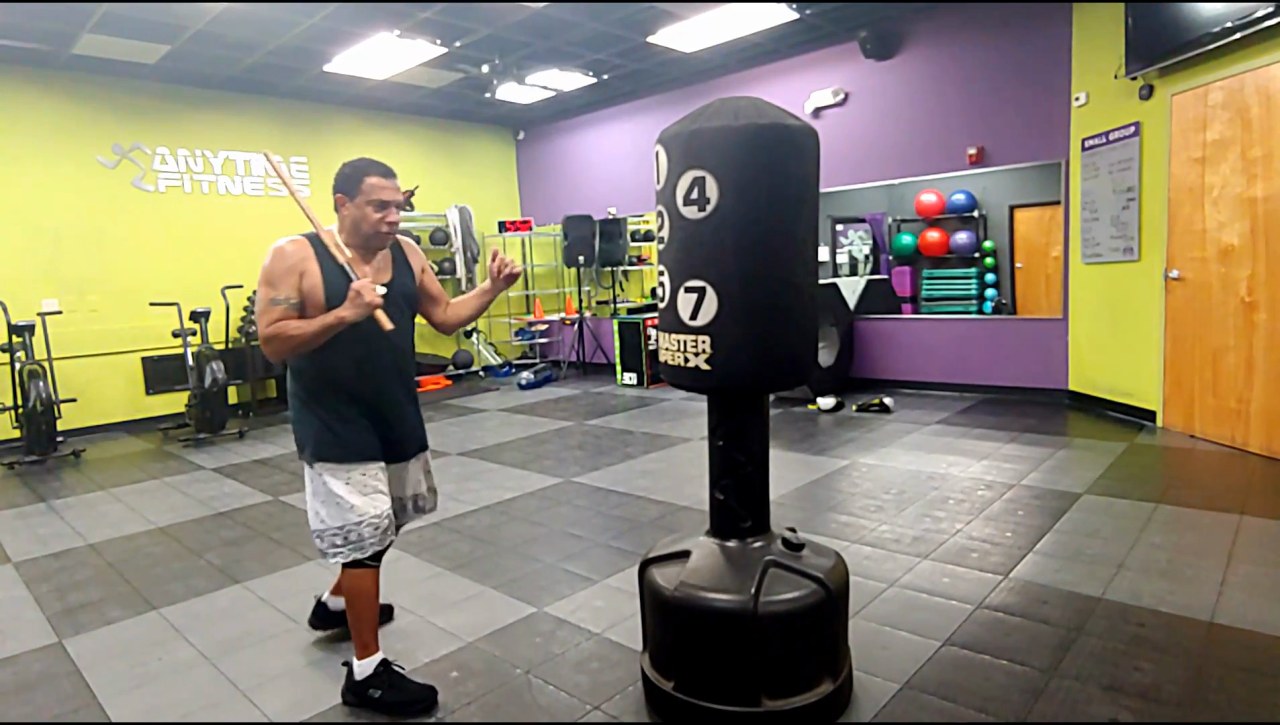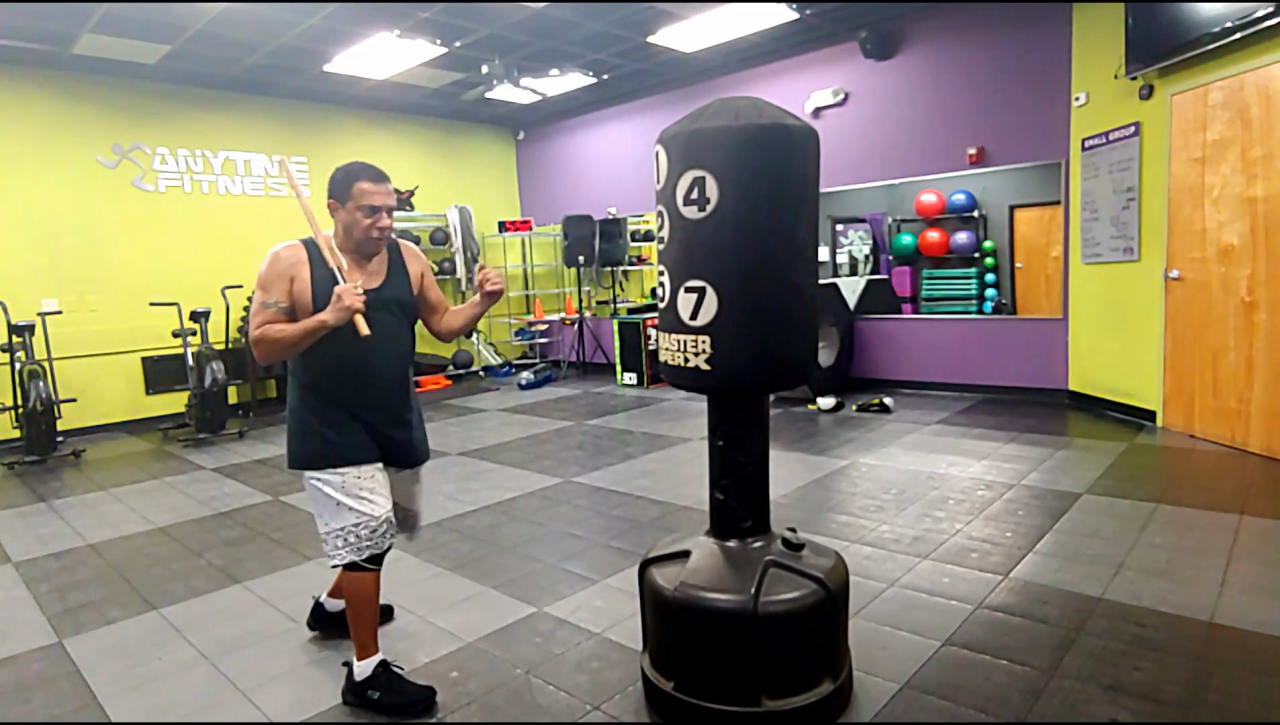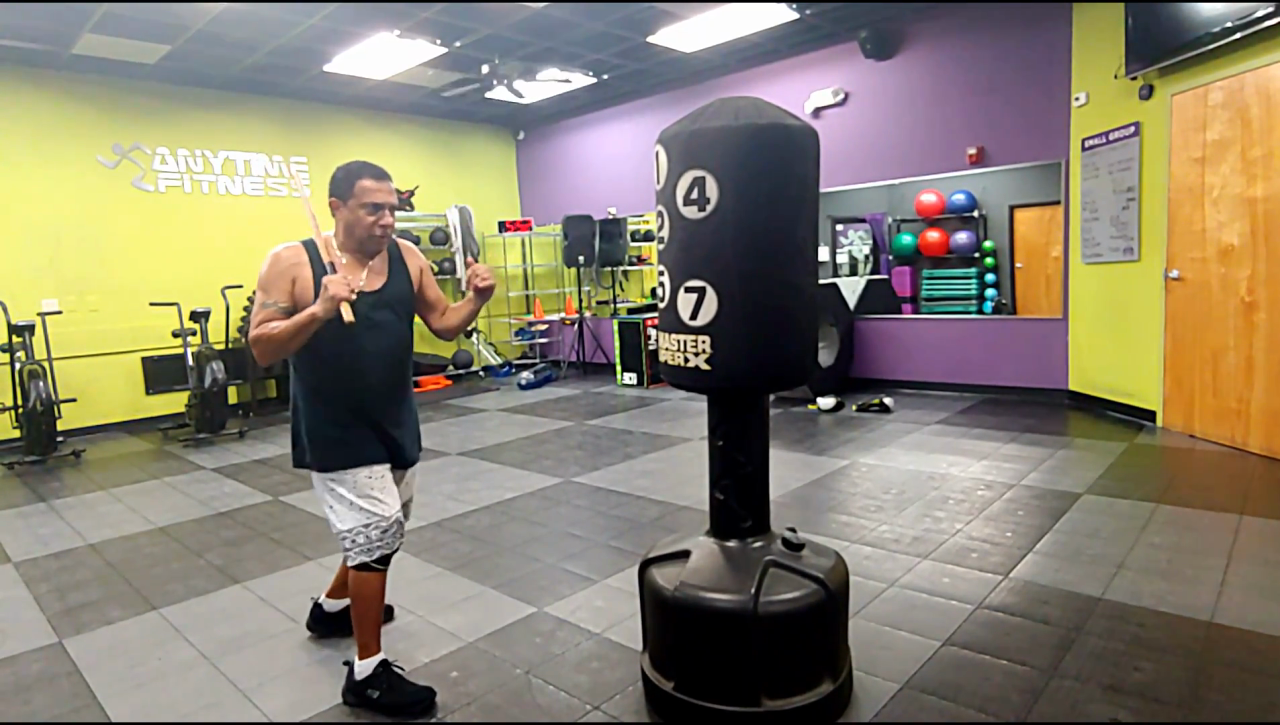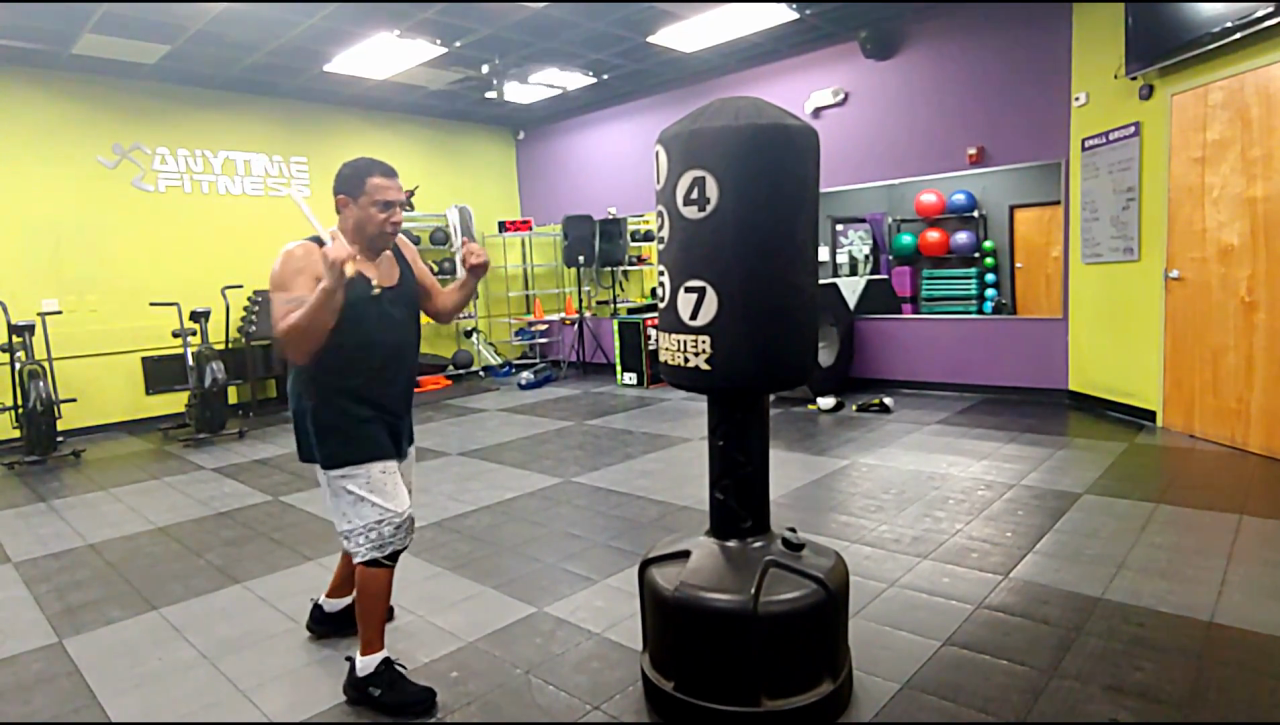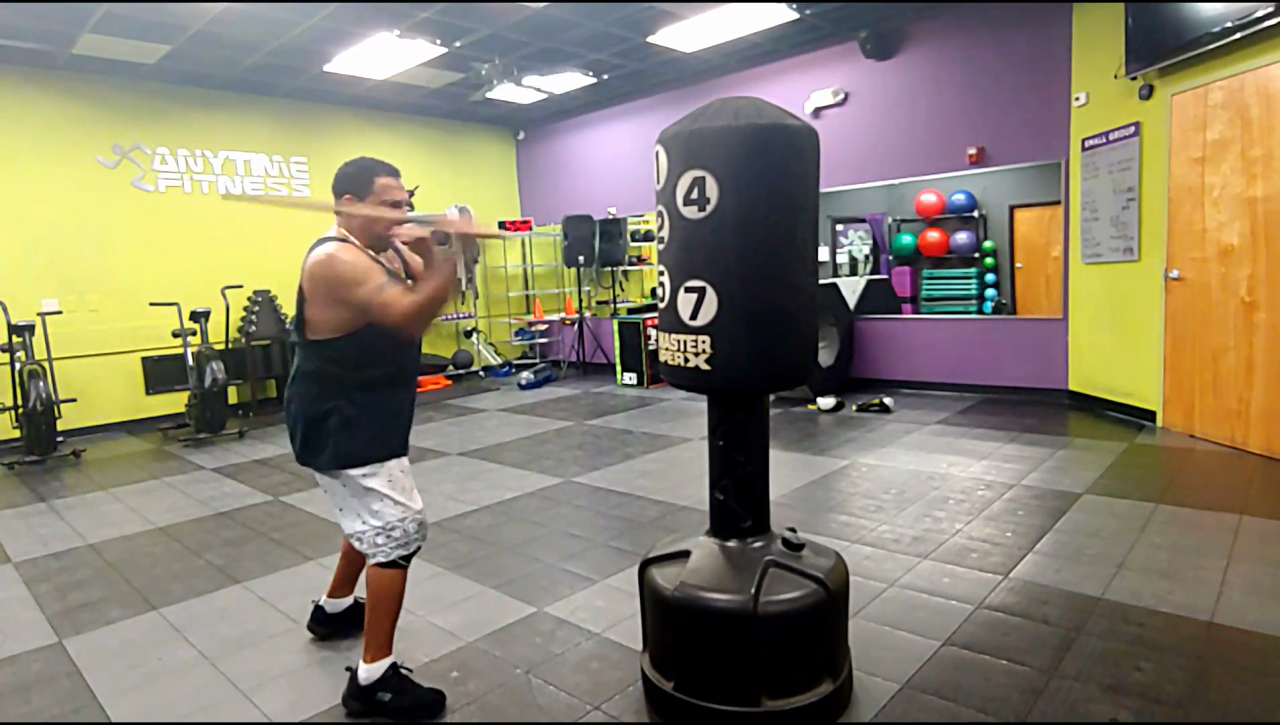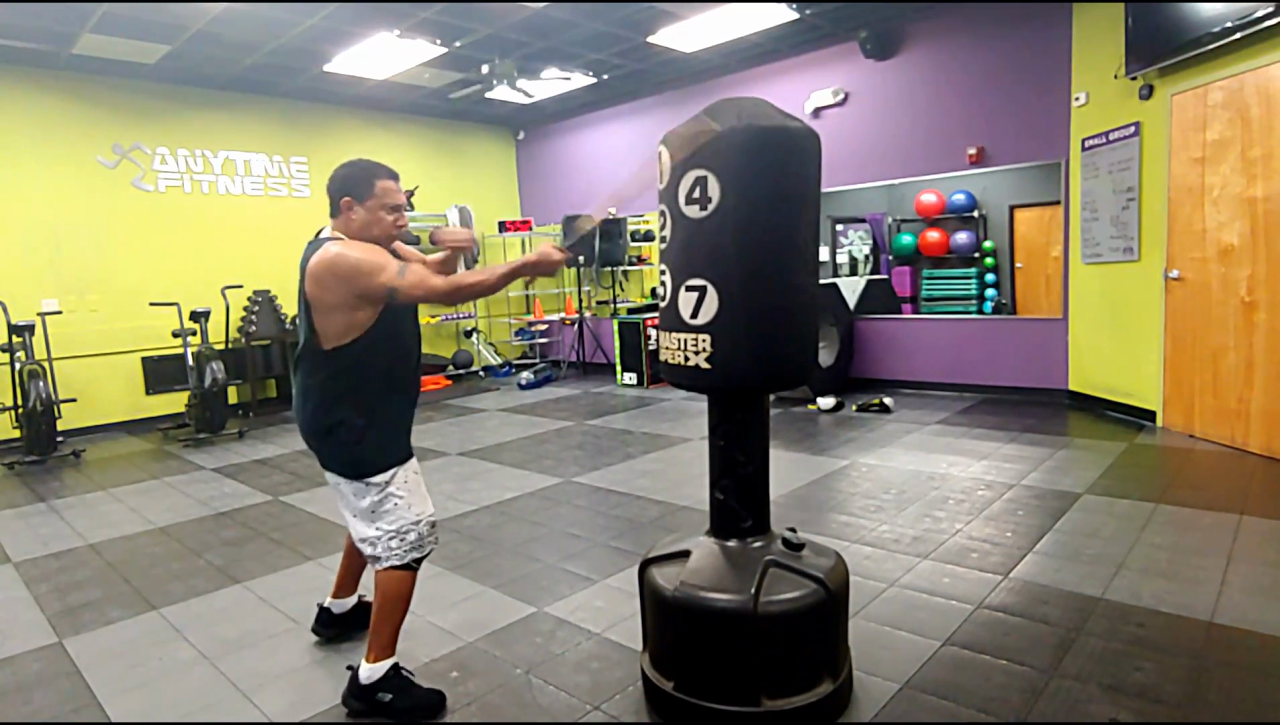
dt=0.1s
person 1, frame 1
left shoulder: (407, 254)
right shoulder: (293, 257)
left elbow: (447, 316)
right elbow: (273, 344)
left wrist: (490, 288)
right wrist: (345, 313)
left hip: (397, 415)
right hip: (334, 423)
left knee: (394, 513)
right knee: (364, 532)
left ankle: (335, 603)
right ankle: (367, 673)
person 1, frame 2
left shoulder: (407, 257)
right shoulder: (289, 262)
left elbow: (444, 325)
right elbow: (262, 346)
left wrist: (482, 301)
right wrist: (326, 318)
left hip: (397, 421)
right hip: (330, 428)
left knee: (387, 524)
right knee: (365, 533)
left ankle: (335, 605)
right ankle: (365, 673)
person 1, frame 3
left shoulder: (407, 256)
right shoulder: (291, 262)
left elbow: (444, 325)
right elbow: (263, 348)
left wrist: (476, 298)
right wrist: (317, 312)
left hip: (393, 422)
right hip: (335, 427)
left knee: (373, 523)
right knee: (375, 532)
left ankle: (333, 606)
right ankle: (367, 673)
person 1, frame 4
left shoulder: (402, 251)
right shoulder: (303, 259)
left elbow: (442, 308)
right elbow: (295, 349)
left wrist: (470, 277)
right wrist: (331, 286)
left hip: (389, 416)
right hip: (338, 421)
left knee: (376, 521)
right knee: (384, 528)
left ankle: (334, 606)
right ankle: (369, 671)
person 1, frame 5
left shoulder: (386, 246)
right shoulder: (335, 259)
left elbow: (424, 288)
right elbow: (410, 319)
left wrist: (424, 253)
right wrist: (447, 270)
left hip: (368, 416)
right hip: (342, 423)
left knee: (370, 516)
right knee: (398, 531)
left ankle: (336, 607)
right ankle: (374, 677)
person 1, frame 6
left shoulder: (373, 246)
right shoulder: (341, 261)
left elbow: (432, 271)
right elbow: (442, 291)
left wrist: (451, 248)
right wrist: (526, 265)
left hip: (362, 416)
right hip: (353, 427)
left knee: (379, 517)
right knee: (406, 535)
left ankle: (339, 608)
right ankle: (374, 678)
